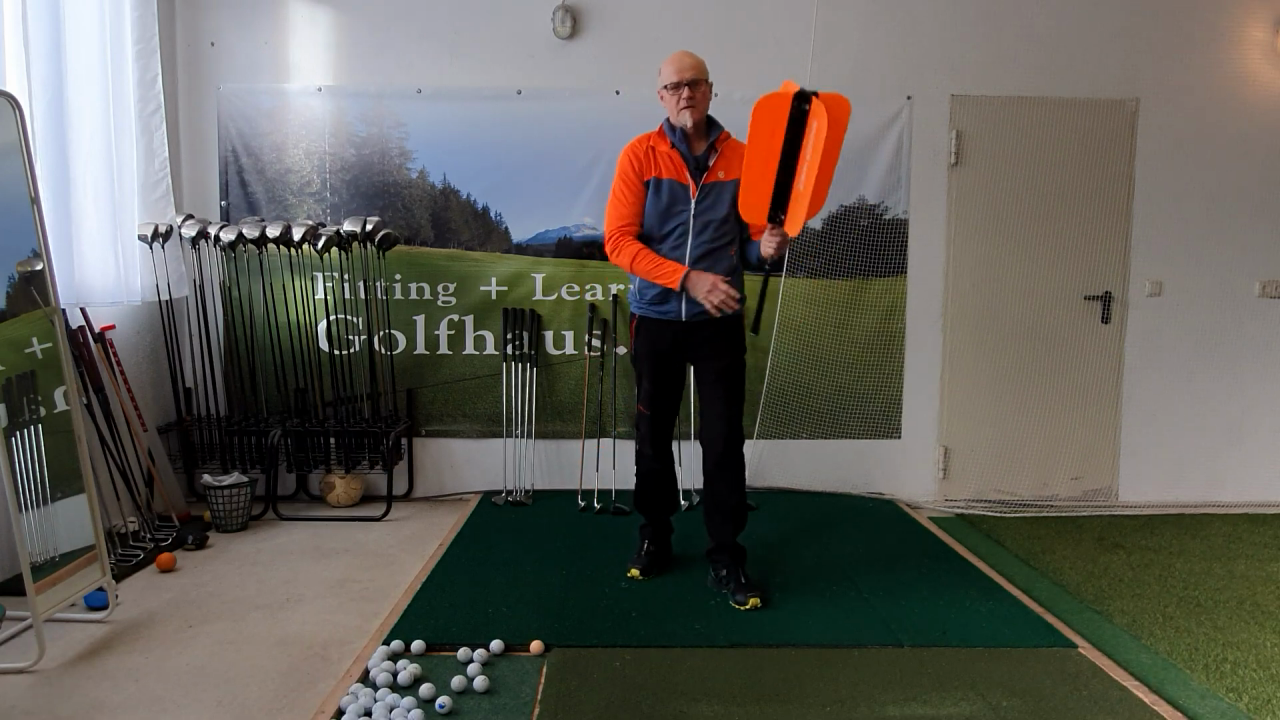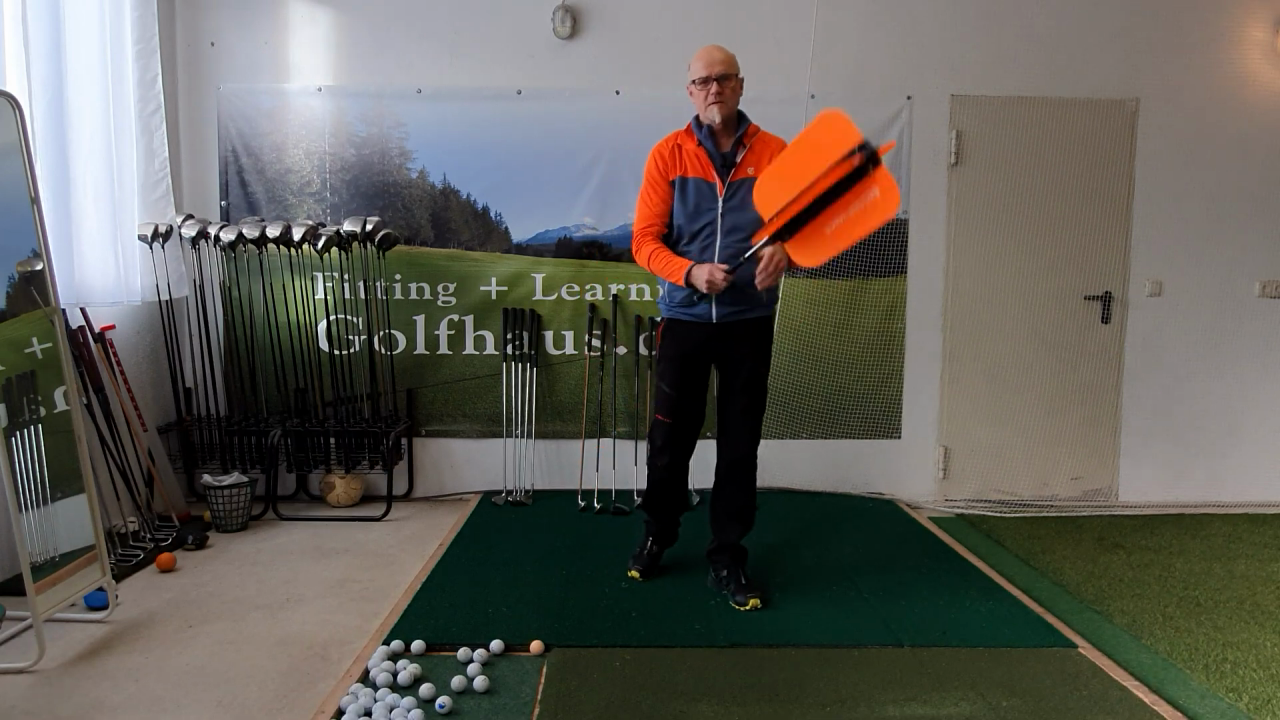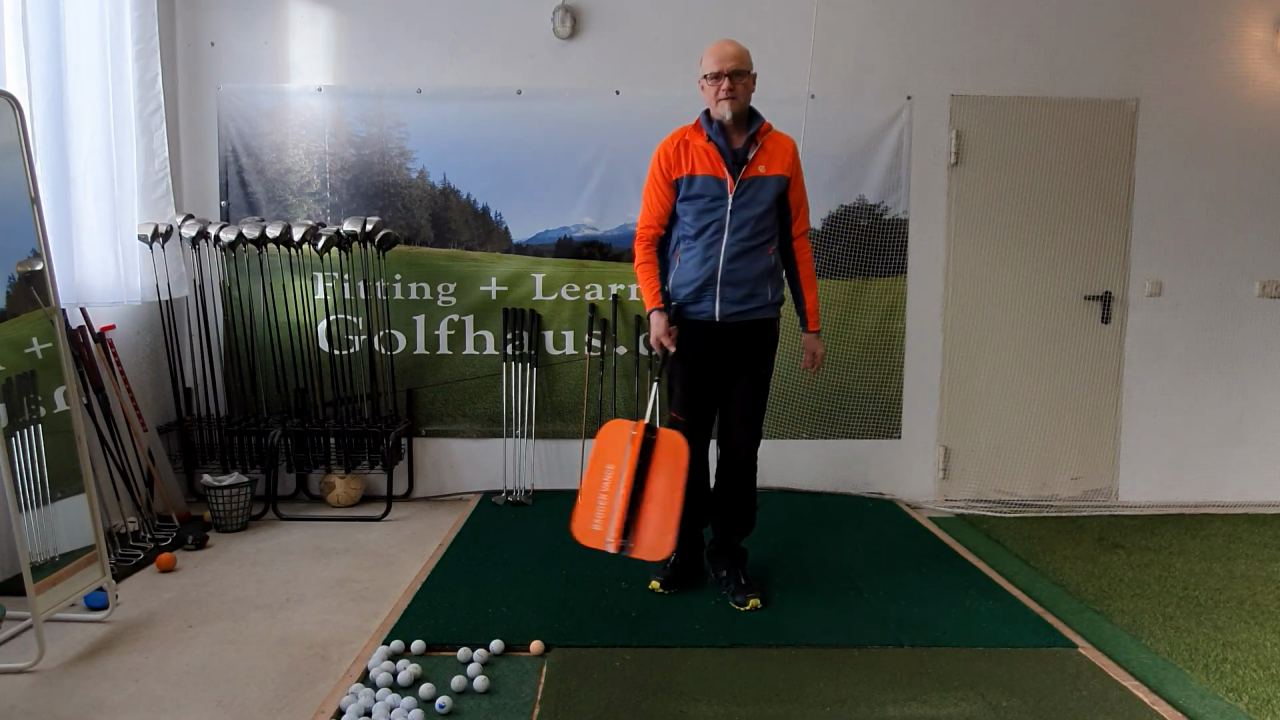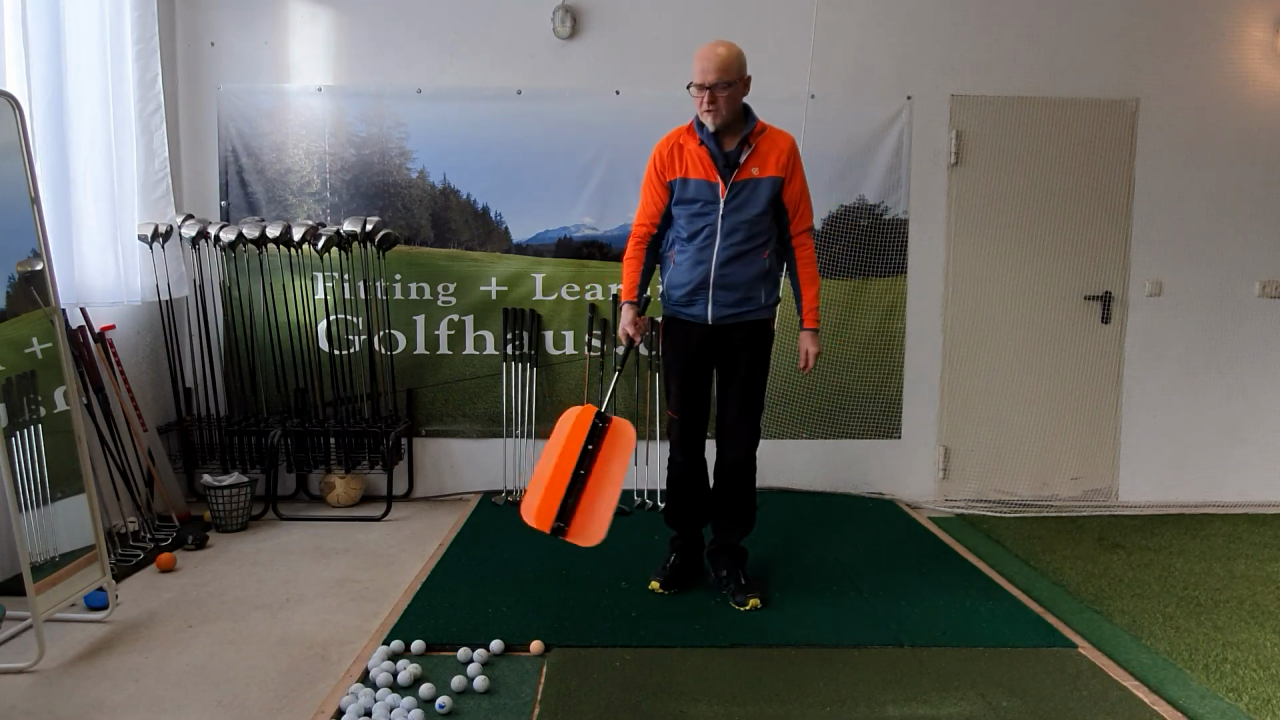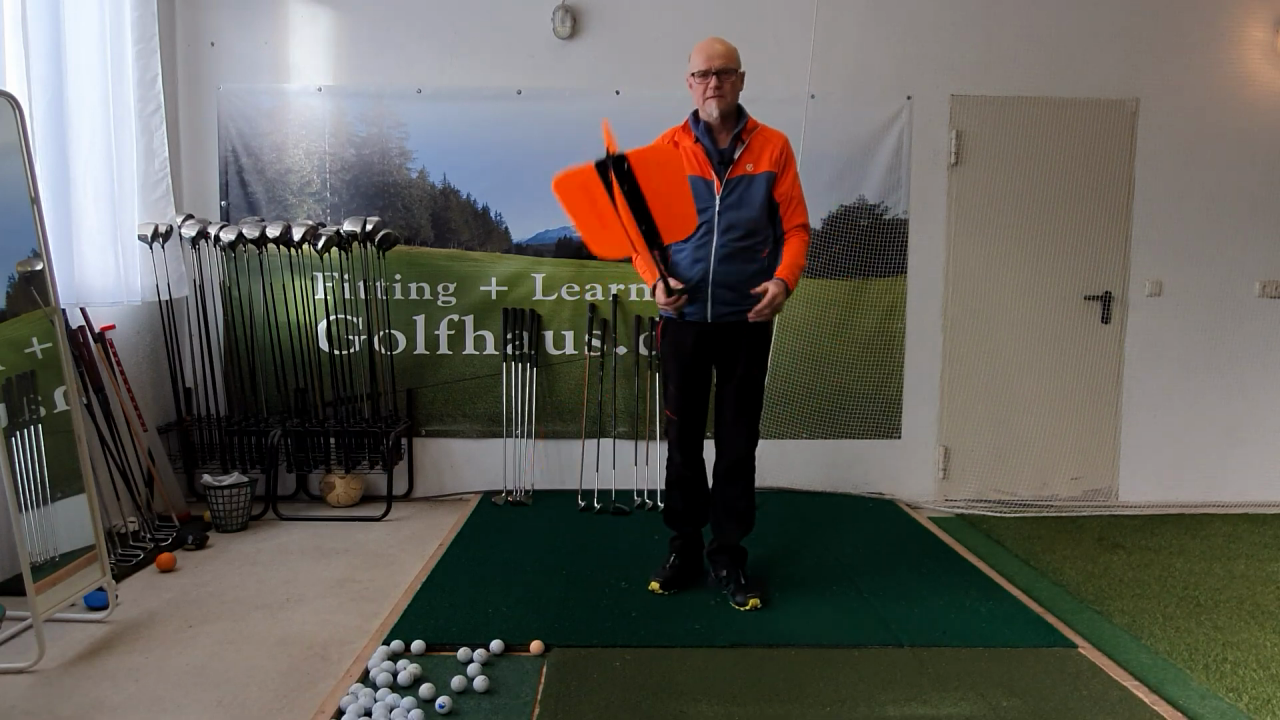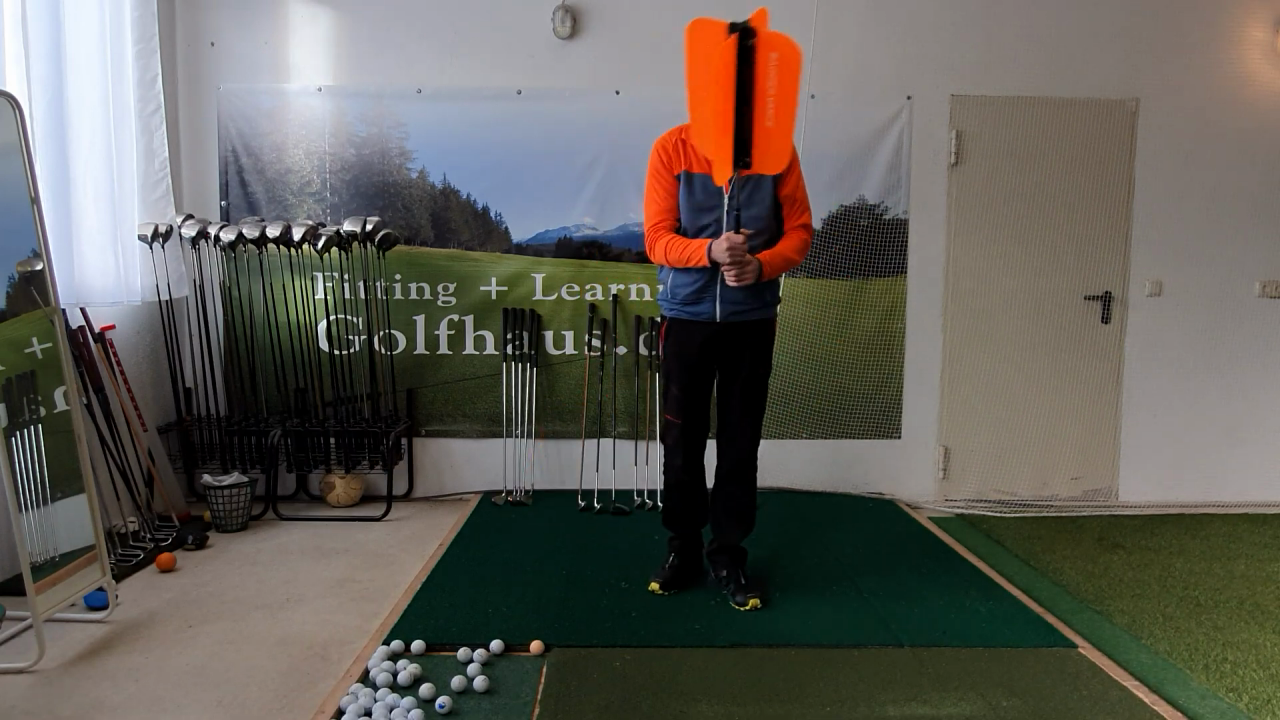
dt=0.4s
person 1, frame 1
left shoulder: (740, 156)
right shoulder: (639, 154)
left elbow: (751, 243)
right elbow: (618, 242)
left wrist: (767, 245)
right wrist: (690, 278)
left hip: (720, 322)
right hip: (656, 319)
left knee: (724, 440)
right knee: (653, 435)
left ankle: (725, 558)
right ankle: (654, 536)
person 1, frame 2
left shoulder: (772, 152)
right shoulder: (668, 154)
right elbow: (646, 242)
left wrist: (779, 254)
right wrist: (690, 271)
left hip: (749, 321)
right hip: (685, 320)
left knee: (739, 443)
right knee: (670, 436)
left ankle: (727, 557)
right ankle: (658, 533)
person 1, frame 3
left shoulder: (782, 151)
right shoulder: (674, 149)
left elbow: (796, 241)
right elbow: (649, 238)
left wrist: (811, 323)
right wrist: (656, 310)
left hip: (754, 322)
right hip: (689, 320)
left knee: (740, 443)
right knee: (687, 439)
left ankle: (728, 555)
right ankle: (684, 548)
person 1, frame 4
left shoulder: (780, 149)
right shoulder: (670, 150)
left elbow: (800, 238)
right elbow: (645, 230)
left wrist: (809, 321)
right wrist: (630, 296)
left hip: (749, 323)
right hip: (684, 320)
left knee: (739, 442)
right knee: (684, 438)
left ankle: (728, 555)
right ankle: (684, 546)
person 1, frame 5
left shoulder: (773, 147)
right shoulder: (665, 149)
left elbow: (796, 229)
left wrist: (782, 281)
right wrist: (657, 280)
left hip: (746, 320)
right hip: (683, 320)
left knee: (737, 441)
right knee: (683, 439)
left ankle: (728, 555)
right ankle: (684, 547)
person 1, frame 6
right shoulder: (670, 149)
left elbow: (799, 236)
right elbow: (657, 240)
left wrist: (758, 266)
right wrist: (712, 251)
left hip: (751, 325)
right hip: (687, 317)
left knee: (739, 445)
right knee: (681, 443)
left ankle: (729, 557)
right ankle: (682, 549)
